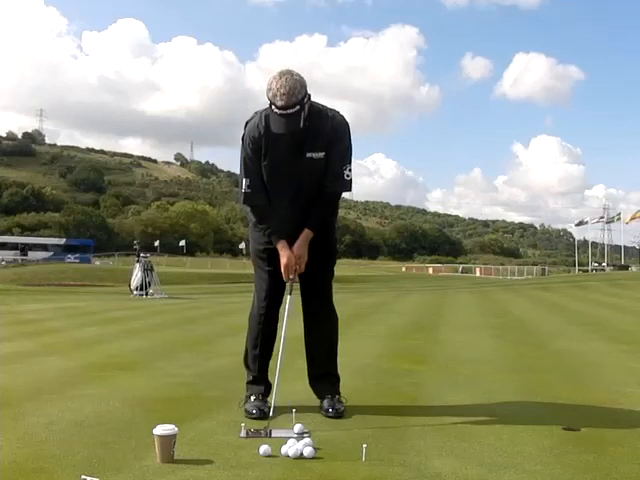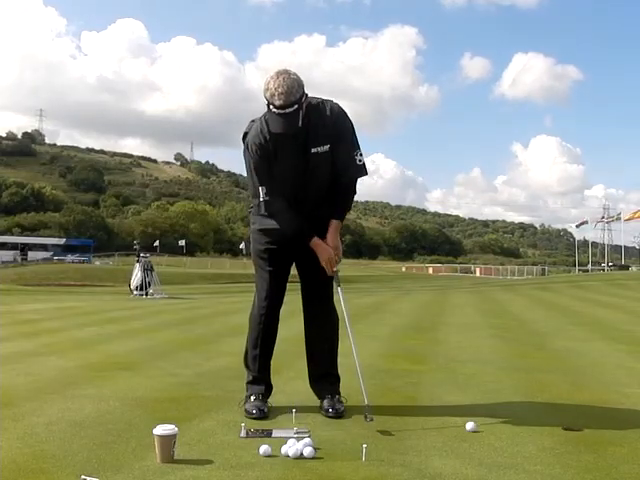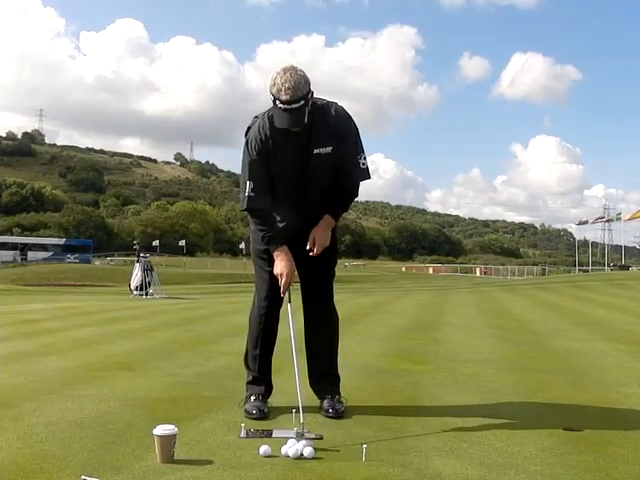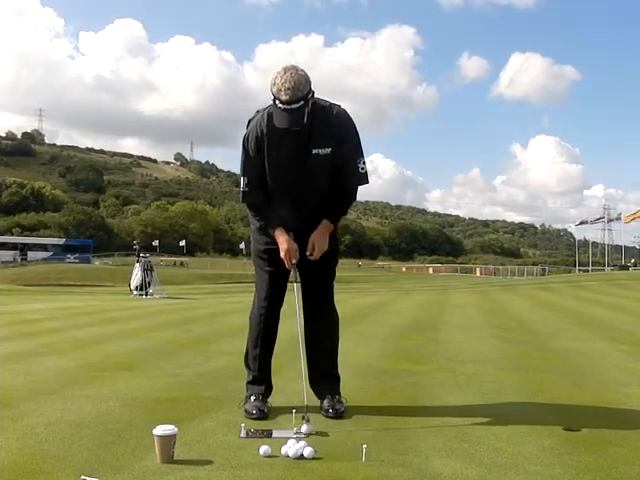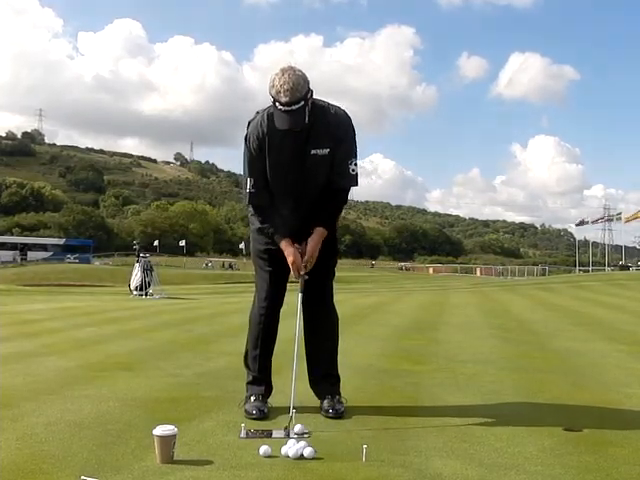
dt=1s
person 1, frame 1
left shoulder: (334, 125)
right shoulder: (256, 129)
left elbow: (333, 191)
right elbow: (254, 196)
left wrist: (305, 239)
right wrist: (281, 246)
left hip: (317, 228)
right hip: (269, 229)
left knee: (320, 305)
right knee: (265, 305)
left ankle: (328, 389)
right ankle: (256, 388)
person 1, frame 2
left shoulder: (333, 117)
right shoulder: (257, 135)
left elbow: (348, 177)
right elbow: (270, 202)
left wrist: (333, 229)
right wrist: (314, 243)
left hip: (322, 225)
right hip: (272, 227)
left knee: (321, 304)
right knee: (266, 304)
left ankle: (328, 389)
right ankle: (257, 389)
person 1, frame 3
left shoulder: (338, 121)
right shoulder: (260, 130)
left elbow: (351, 180)
right elbow: (255, 201)
left wrist: (328, 222)
right wrist: (279, 252)
left hip: (320, 225)
right hip: (270, 228)
left knee: (322, 305)
right knee: (266, 304)
left ankle: (328, 389)
right ankle: (257, 389)
person 1, frame 4
left shoulder: (338, 122)
right shoulder: (259, 126)
left elbow: (349, 184)
right elbow: (251, 193)
left wrist: (326, 228)
right wrist: (278, 234)
left hip: (320, 227)
right hip: (271, 227)
left knee: (321, 306)
right knee: (266, 304)
left ankle: (328, 389)
right ankle: (257, 389)
person 1, frame 5
left shoulder: (337, 122)
right shoulder: (258, 128)
left elbow: (340, 189)
right elbow: (256, 197)
left wrist: (317, 237)
right wrist: (285, 244)
left hip: (320, 227)
right hip: (270, 228)
left knee: (321, 304)
right knee: (266, 304)
left ankle: (328, 389)
right ankle: (257, 389)
